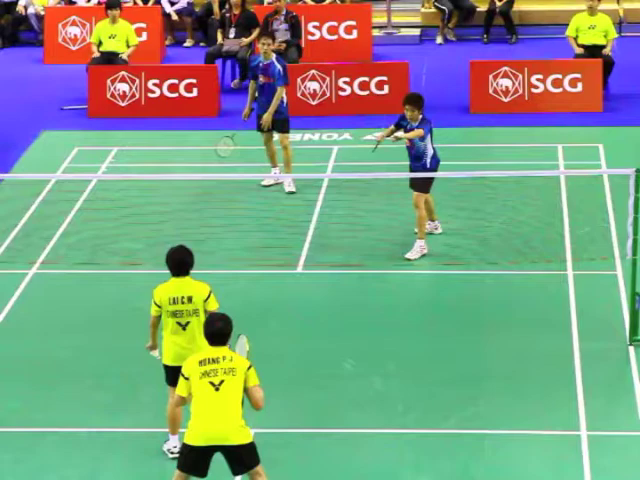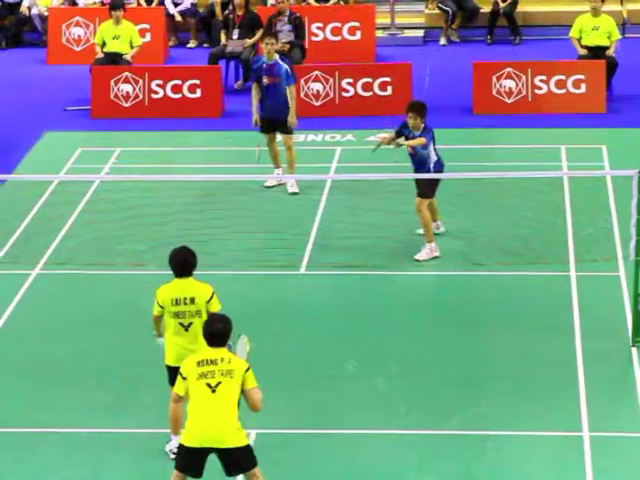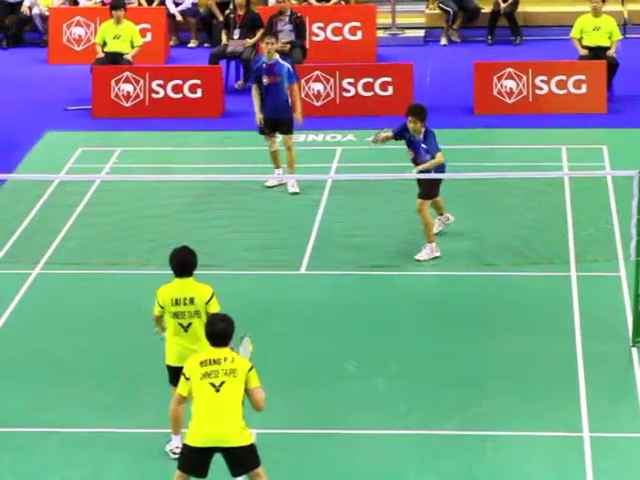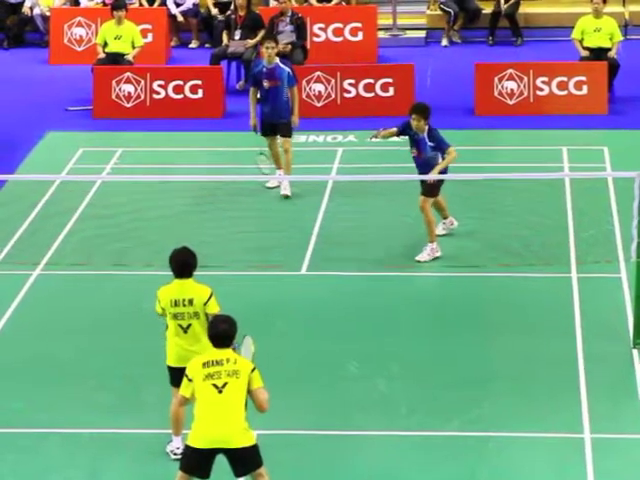
dt=0.3s
person 1, frame 1
left shoulder: (160, 291)
right shoulder: (203, 289)
left elbow: (154, 321)
left wrist: (153, 341)
left hip: (172, 354)
right hip: (200, 352)
left knee: (174, 397)
left ankle: (173, 443)
person 1, frame 2
left shoulder: (163, 292)
right shoulder: (205, 290)
left elbow: (156, 319)
left wrist: (158, 332)
left hip: (175, 354)
left ankle: (175, 443)
person 1, frame 3
left shoulder: (163, 292)
right shoulder: (205, 291)
left elbow: (157, 318)
left wrist: (162, 329)
left hip: (176, 354)
right hip: (202, 353)
left ankle: (175, 443)
person 1, frame 4
left shoulder: (163, 293)
right shoulder: (204, 292)
left hip: (176, 355)
right hip: (203, 354)
left knee: (178, 398)
left ankle: (176, 443)
person 2, frame 1
left shoulder: (191, 363)
right shoulder: (242, 363)
left elbow: (178, 402)
right elbow: (258, 404)
right wrist: (258, 388)
left hip: (199, 434)
right hip: (234, 433)
person 2, frame 2
left shoulder: (189, 363)
right shoulder: (240, 365)
left elbow: (176, 399)
right elbow: (256, 405)
right wrist: (257, 390)
left hip: (195, 435)
right hip: (230, 436)
person 2, frame 3
left shoulder: (192, 363)
right shoulder: (244, 364)
left elbow: (178, 401)
right elbow: (259, 405)
right wrist: (260, 390)
left hip: (199, 435)
right hip: (235, 435)
person 2, frame 4
left shoulder: (195, 364)
right shoulder: (246, 365)
left elbow: (180, 402)
right elbow: (263, 406)
right wrist: (264, 392)
left hip: (202, 437)
right hip: (237, 436)
person 3, frame 1
left shoulder: (279, 65)
right shoulder: (255, 61)
left elbow: (280, 91)
left wrist: (270, 113)
right wrist: (248, 106)
left hip: (278, 110)
right hip: (262, 110)
left knee: (284, 142)
right knee: (267, 141)
left ankle: (288, 178)
right ankle: (275, 173)
person 3, frame 2
left shoulder: (284, 65)
right shoulder: (257, 63)
left elbow: (291, 89)
right elbow: (256, 88)
left wrist: (292, 113)
right wrist: (255, 111)
left hip: (283, 112)
right hip: (266, 112)
left knee: (288, 143)
right knee: (270, 142)
left ankle: (291, 179)
right ankle: (279, 174)
person 3, frame 3
left shoulder: (285, 64)
right shoulder: (257, 65)
left elbow: (293, 87)
right elbow: (255, 89)
left wrist: (297, 110)
right wrist: (257, 111)
left hip: (284, 112)
right hip: (266, 112)
left knee: (288, 144)
right knee: (270, 143)
left ankle: (291, 179)
right ankle: (279, 174)
person 3, frame 4
left shoulder: (285, 68)
right shoulder: (257, 68)
left elbow: (293, 90)
right elbow: (253, 92)
left wrist: (295, 113)
right wrist: (252, 116)
left hip: (284, 114)
right hip: (266, 114)
left knee: (286, 147)
right knee: (272, 144)
left ankle: (286, 182)
right ankle: (280, 174)
person 4, frame 1
left shoulder: (425, 123)
right shoulder: (404, 118)
left elbow: (418, 133)
right elbow: (393, 128)
left wrist: (402, 135)
right wrist: (384, 134)
left hip: (427, 166)
right hip: (415, 163)
left knee: (417, 201)
right knee: (424, 194)
left ankle: (421, 244)
right ankle: (433, 223)
person 4, frame 2
left shoulder: (427, 131)
right shoulder: (406, 126)
left elbow: (421, 141)
right elbow: (394, 137)
left wrist: (404, 142)
right wrist: (386, 139)
left hip: (432, 170)
right hip: (420, 169)
left knee: (420, 205)
right knee: (427, 197)
left ankle: (431, 247)
right ankle: (436, 224)
person 4, frame 3
left shoulder: (429, 136)
right shoulder: (405, 129)
left elbow: (440, 159)
right elbow: (389, 135)
left wrist: (418, 168)
right wrist: (380, 138)
left hip: (433, 172)
right hip: (422, 171)
left knee: (421, 207)
right knee: (431, 196)
left ankle: (432, 247)
right ankle: (444, 217)
person 4, frame 4
left shoulder: (433, 134)
right shoulder: (409, 126)
left elbow: (452, 154)
right elbow: (392, 132)
left wrist: (436, 170)
right wrist: (381, 134)
left hip: (436, 172)
right hip: (423, 170)
left knee: (424, 204)
right knee: (433, 196)
left ankle: (433, 247)
right ankle: (448, 221)
